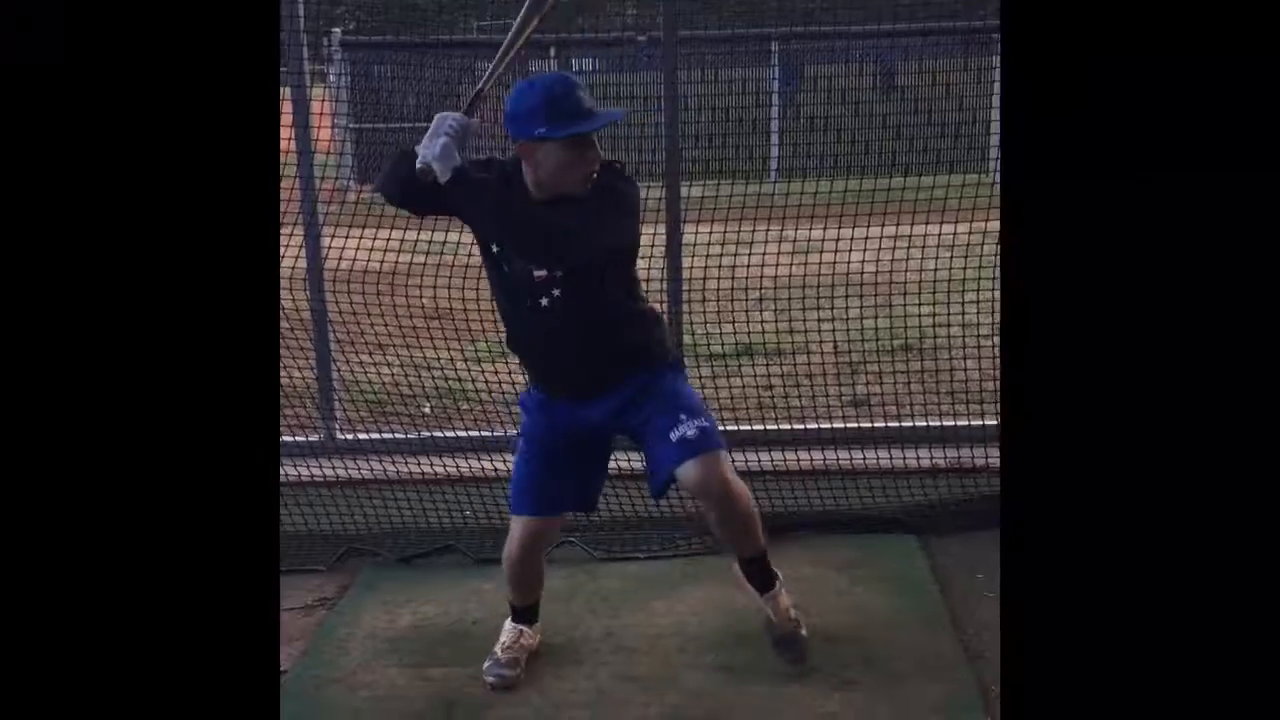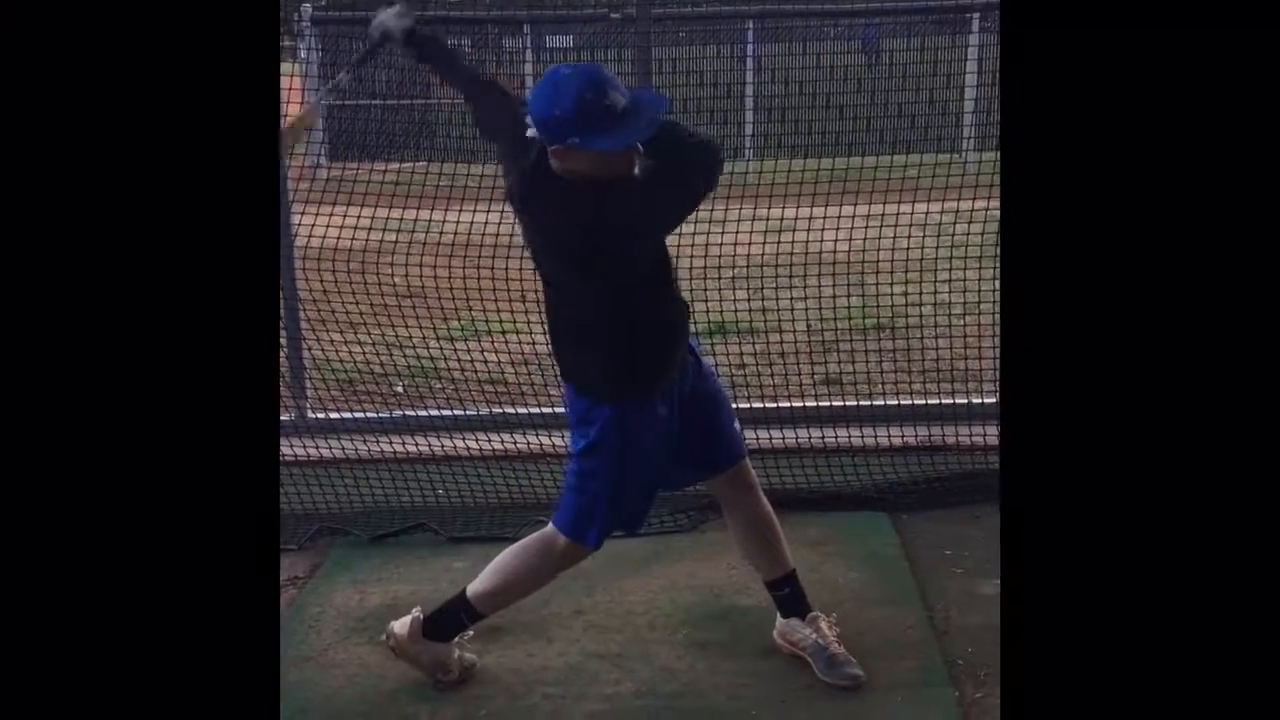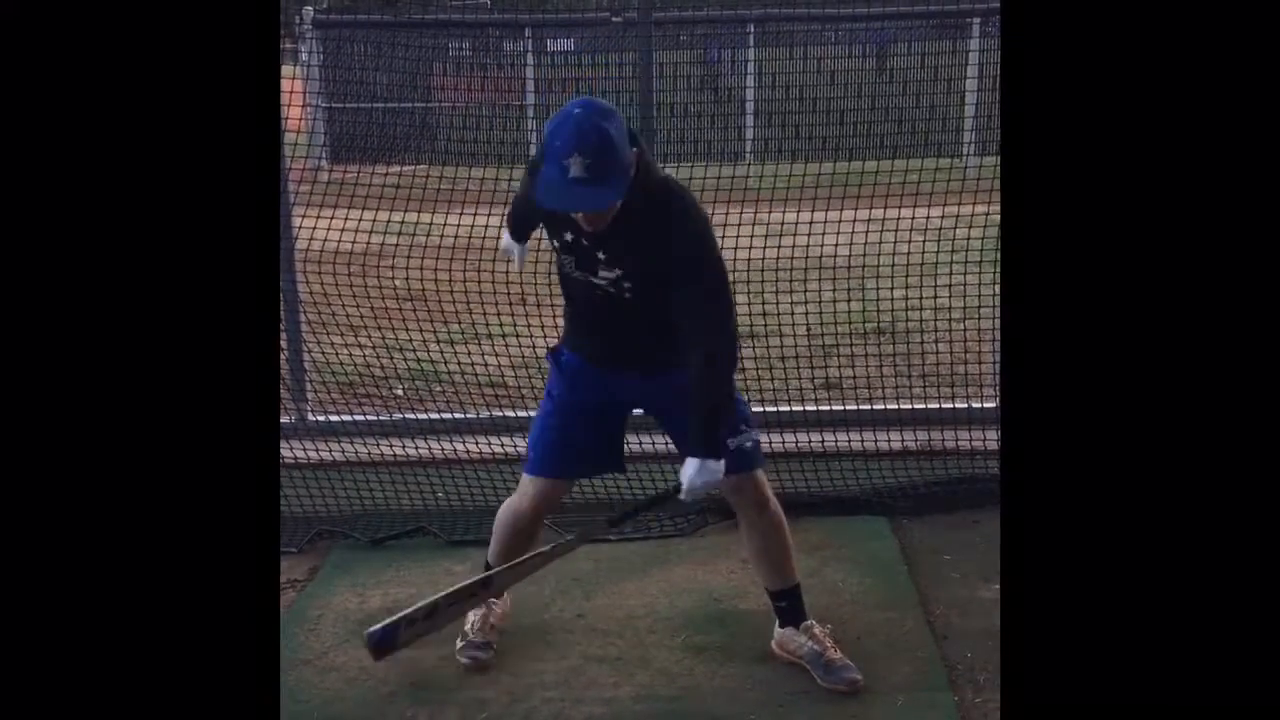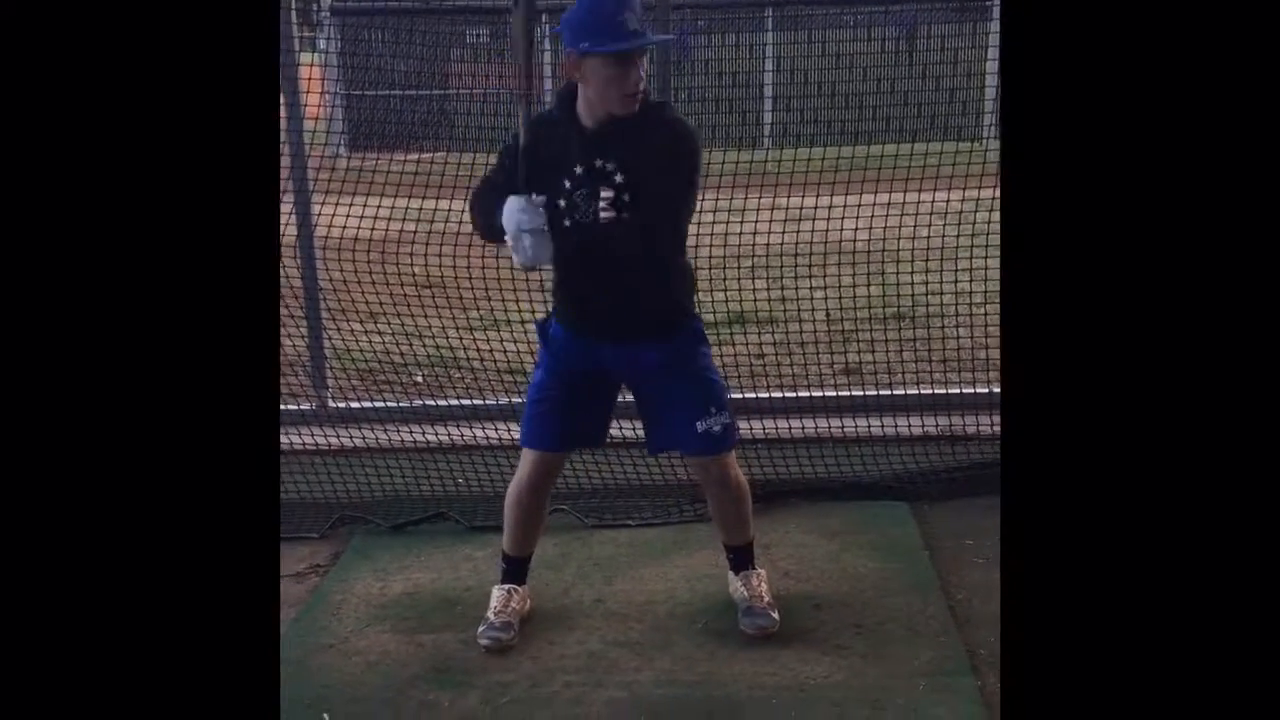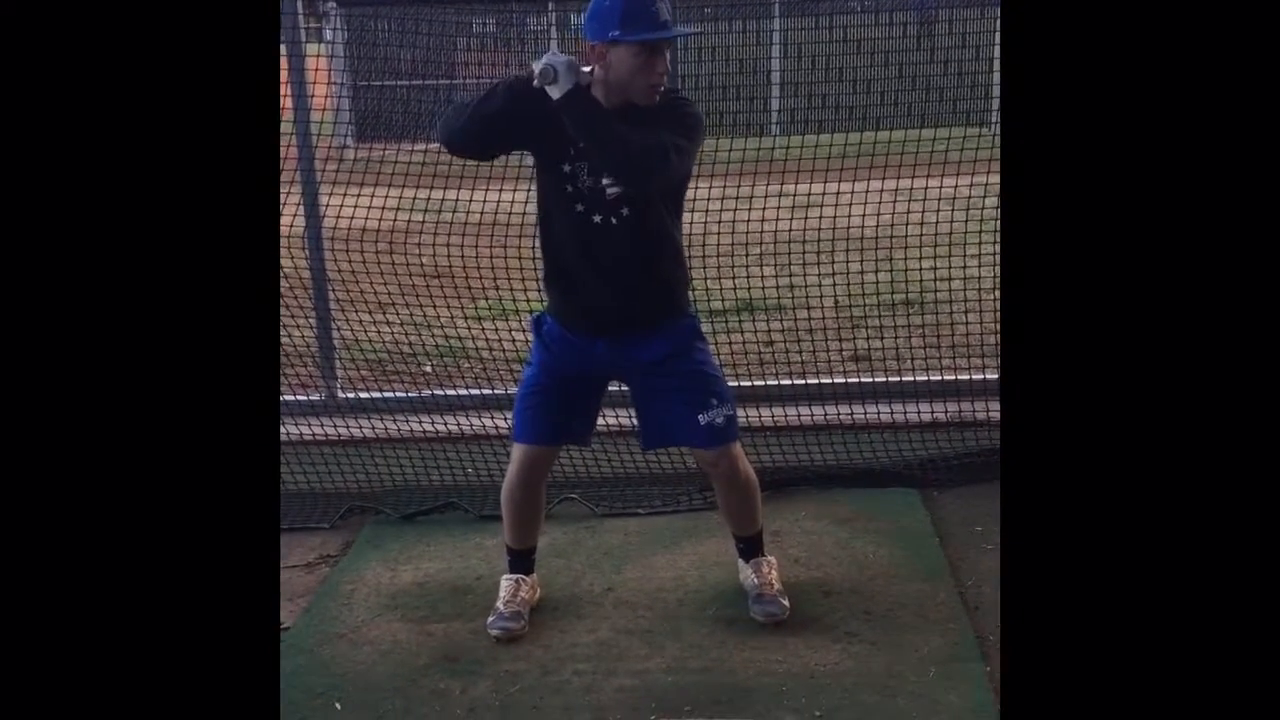
dt=1s
person 1, frame 1
left shoulder: (614, 192)
right shoulder: (492, 181)
left elbow: (556, 245)
right elbow: (393, 188)
left wrist: (456, 180)
right wrist: (425, 157)
left hip: (642, 374)
right hip: (557, 394)
left knee: (713, 481)
right knee: (527, 534)
left ankle: (766, 587)
right ankle: (522, 625)
person 1, frame 2
left shoulder: (532, 159)
right shoulder: (611, 215)
left elbow: (487, 95)
right elbow: (700, 160)
left hip: (669, 362)
right hip: (622, 393)
left knee: (736, 482)
right knee: (573, 538)
left ankle: (797, 620)
right ankle: (428, 630)
person 1, frame 3
left shoulder: (676, 217)
right shoulder: (549, 179)
left elbow: (711, 333)
left wrist: (707, 443)
right wrist: (516, 232)
left hip: (676, 362)
right hip: (588, 360)
left knee: (750, 486)
right knee: (536, 495)
left ankle: (794, 627)
right ankle: (489, 600)
person 1, frame 4
left shoulder: (669, 138)
right shoulder: (543, 136)
left elbow: (656, 246)
right elbow: (483, 208)
left wrist: (560, 248)
right wrist: (509, 213)
left hip: (663, 333)
right hip: (575, 332)
left knee: (717, 464)
right knee: (536, 465)
left ankle: (745, 573)
right ankle: (511, 586)
person 1, frame 5
left shoulder: (677, 116)
right shoulder: (549, 112)
left elbow: (644, 171)
right elbow: (456, 136)
left wrist: (570, 99)
right wrist: (530, 85)
left hip: (660, 327)
right hip: (571, 327)
left knee: (723, 455)
right knee: (527, 459)
left ankle: (755, 561)
right ankle: (519, 577)
